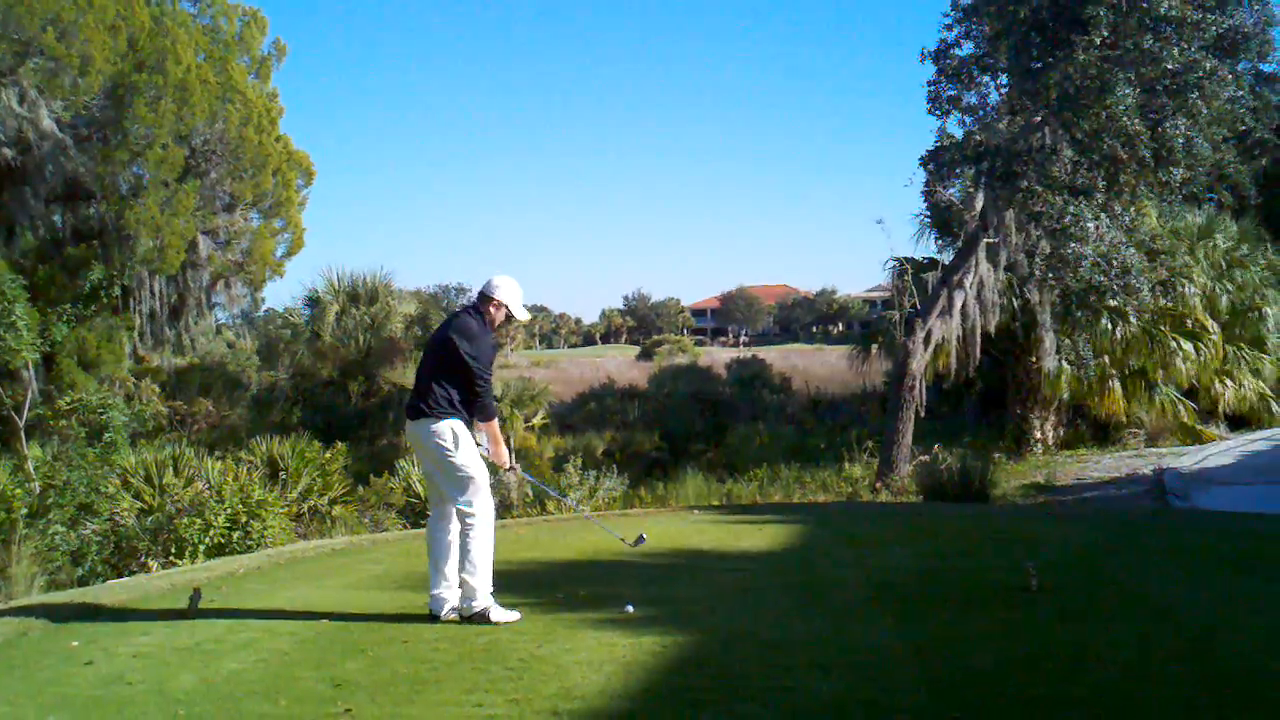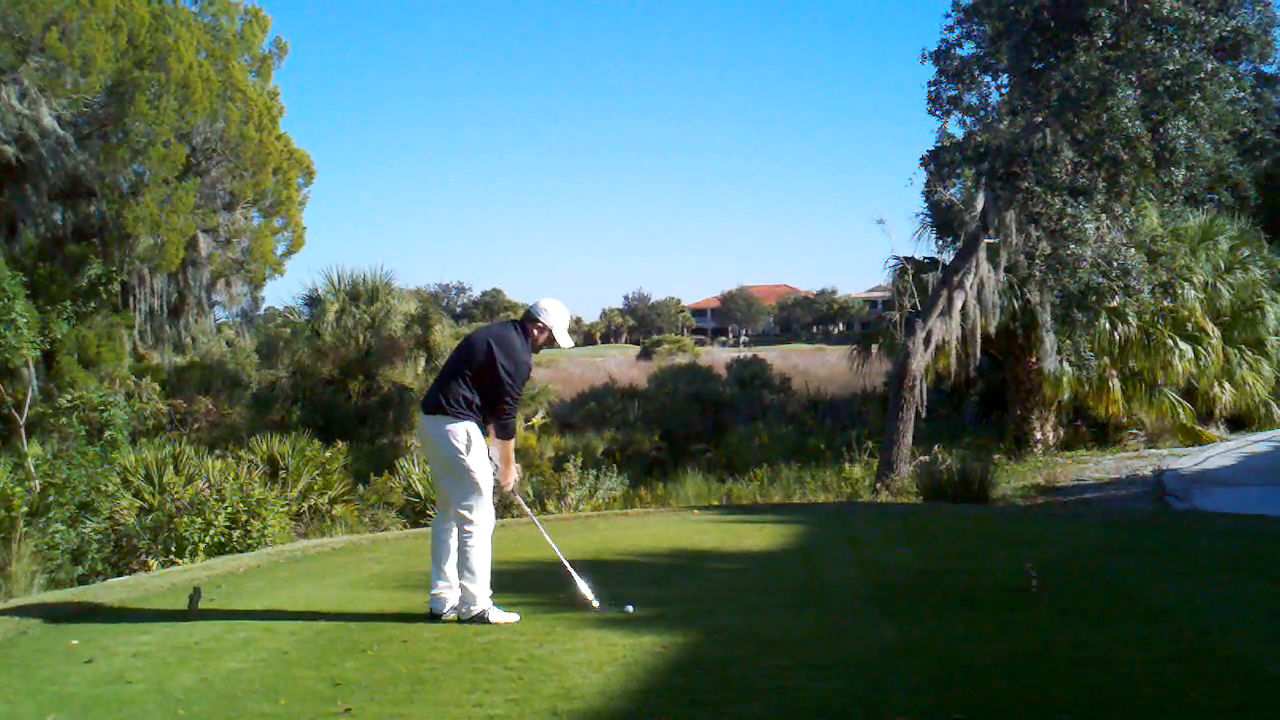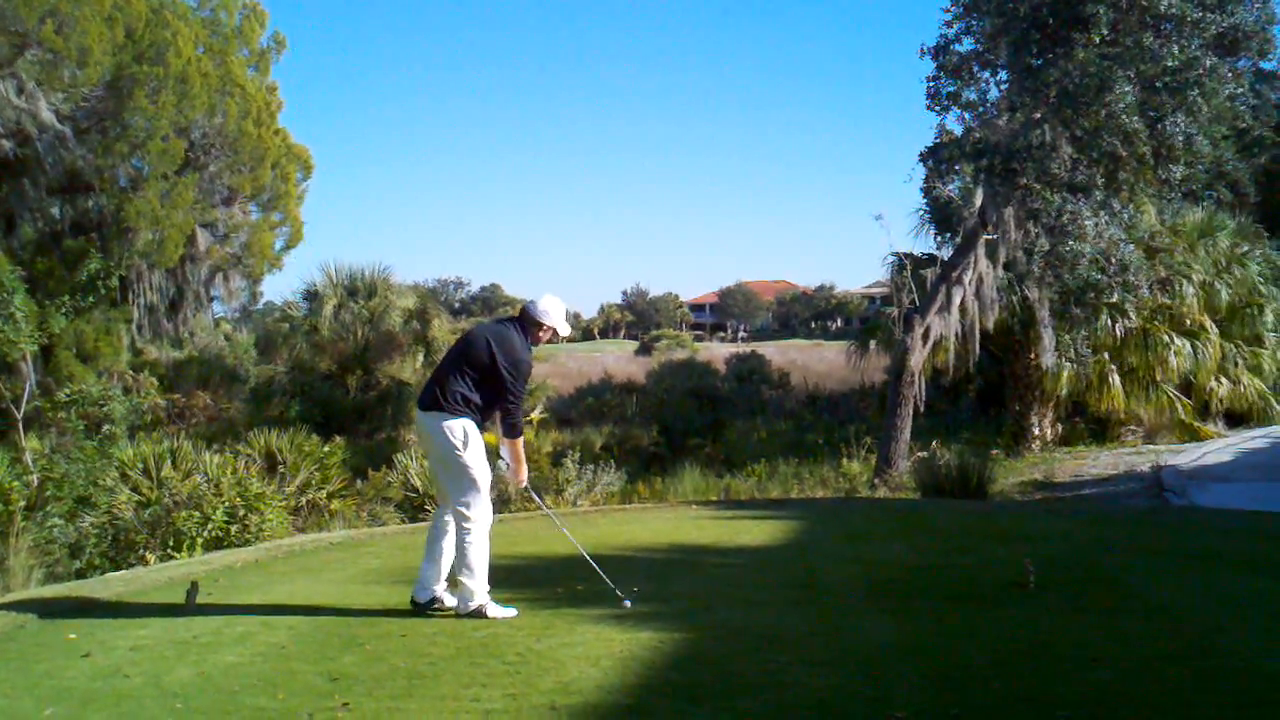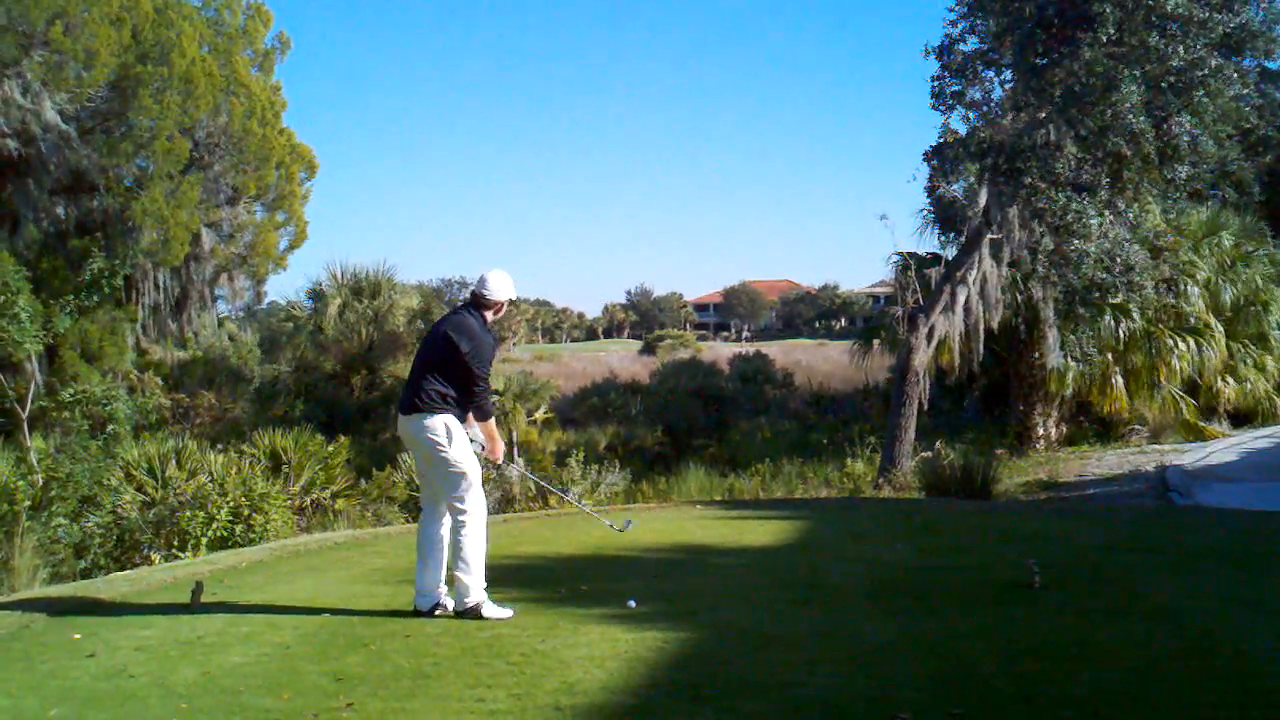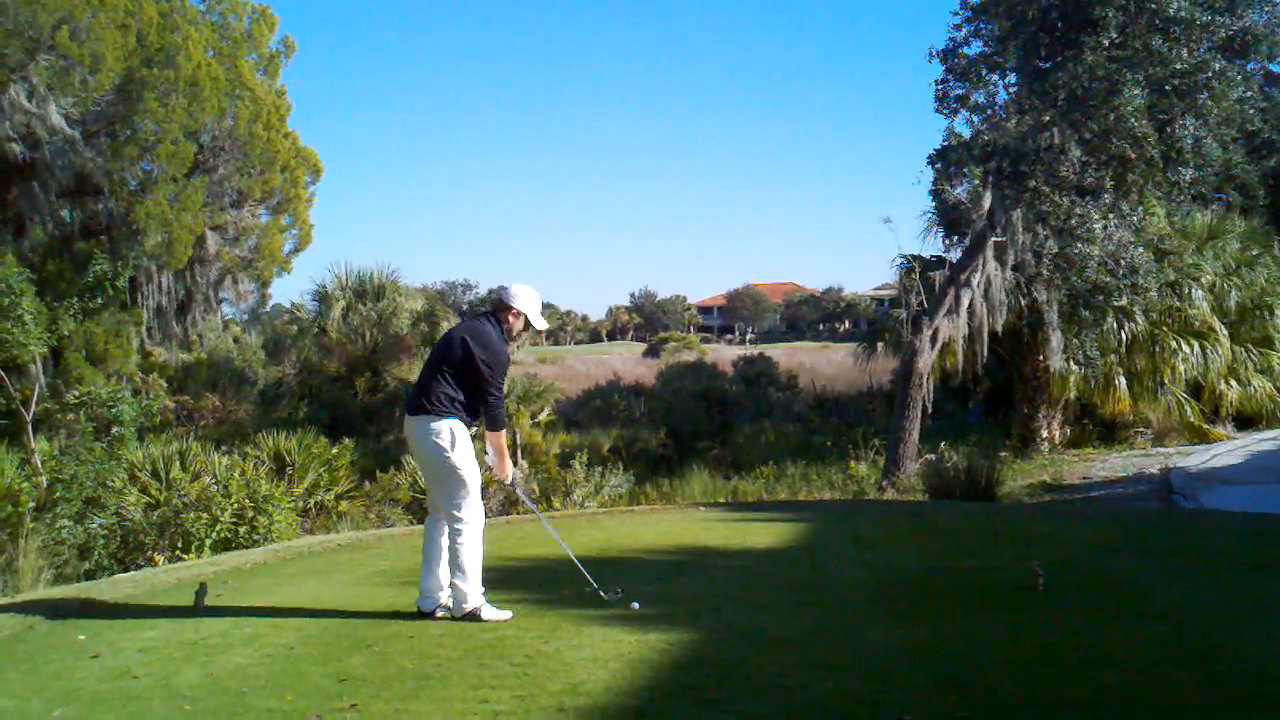
dt=0.7s
person 1, frame 1
left shoulder: (456, 323)
right shoulder: (476, 335)
right elbow: (481, 397)
left wrist: (485, 437)
right wrist: (498, 445)
left hip: (422, 424)
right hip: (444, 426)
left knee: (443, 514)
right knee: (478, 512)
left ankle: (443, 602)
right ankle: (477, 602)
person 1, frame 2
left shoulder: (497, 333)
right shoulder: (517, 354)
right elbow: (505, 415)
left wrist: (497, 453)
right wrist: (508, 465)
left hip: (433, 422)
right hip: (456, 427)
left knee: (449, 514)
right knee: (476, 518)
left ankle: (444, 601)
right ankle: (475, 605)
person 1, frame 3
left shoulder: (495, 330)
right shoulder: (516, 353)
right elbow: (512, 413)
left wrist: (505, 449)
right wrist: (518, 463)
left hip: (430, 416)
right hip: (453, 423)
left knee: (449, 508)
right knee: (474, 513)
left ankle: (427, 592)
right ankle: (473, 600)
person 1, frame 4
left shoulder: (453, 321)
right shoulder: (479, 336)
right elbow: (480, 396)
left wrist: (474, 429)
right wrist: (495, 441)
left hip: (414, 419)
right hip: (436, 421)
left knee: (435, 509)
right knee: (469, 508)
left ankle: (429, 597)
right ankle: (471, 599)
person 1, frame 5
left shoulder: (473, 328)
right shoulder: (493, 344)
right elbow: (493, 405)
left wrist: (490, 446)
right wrist: (503, 458)
left hip: (421, 422)
right hip: (442, 426)
left knee: (441, 513)
right knee: (467, 515)
left ankle: (433, 599)
right ankle: (468, 603)
